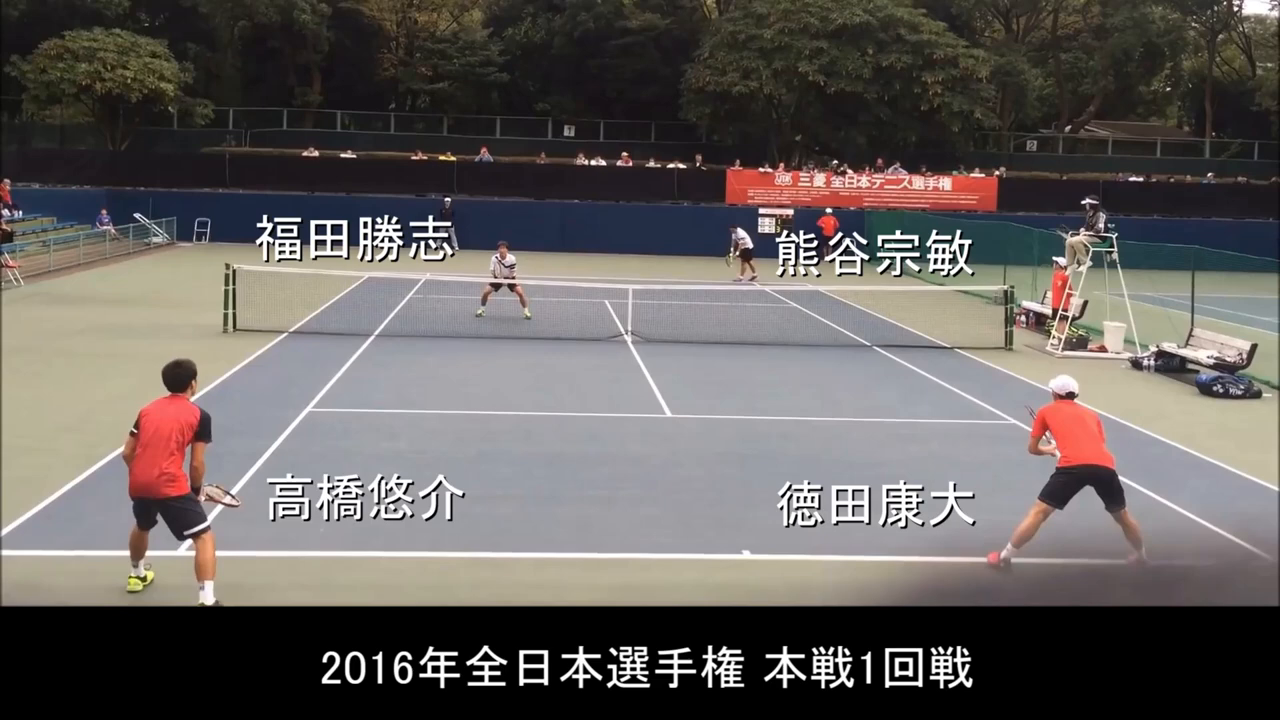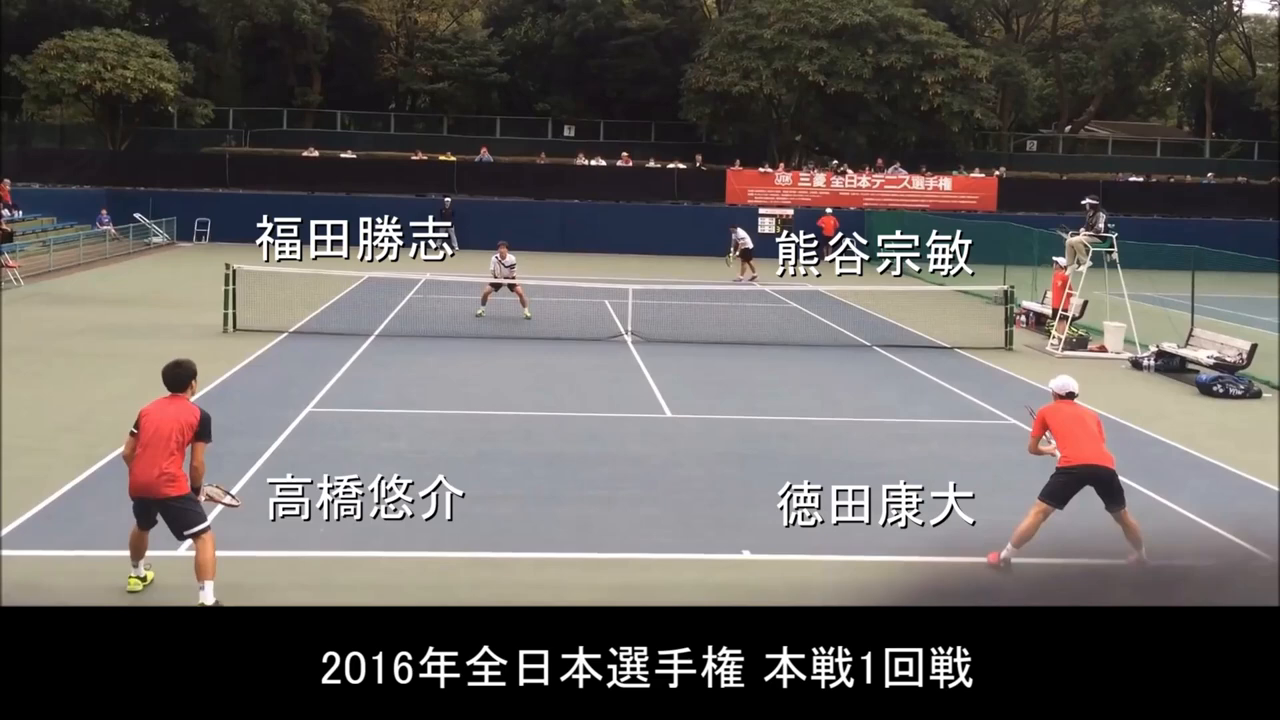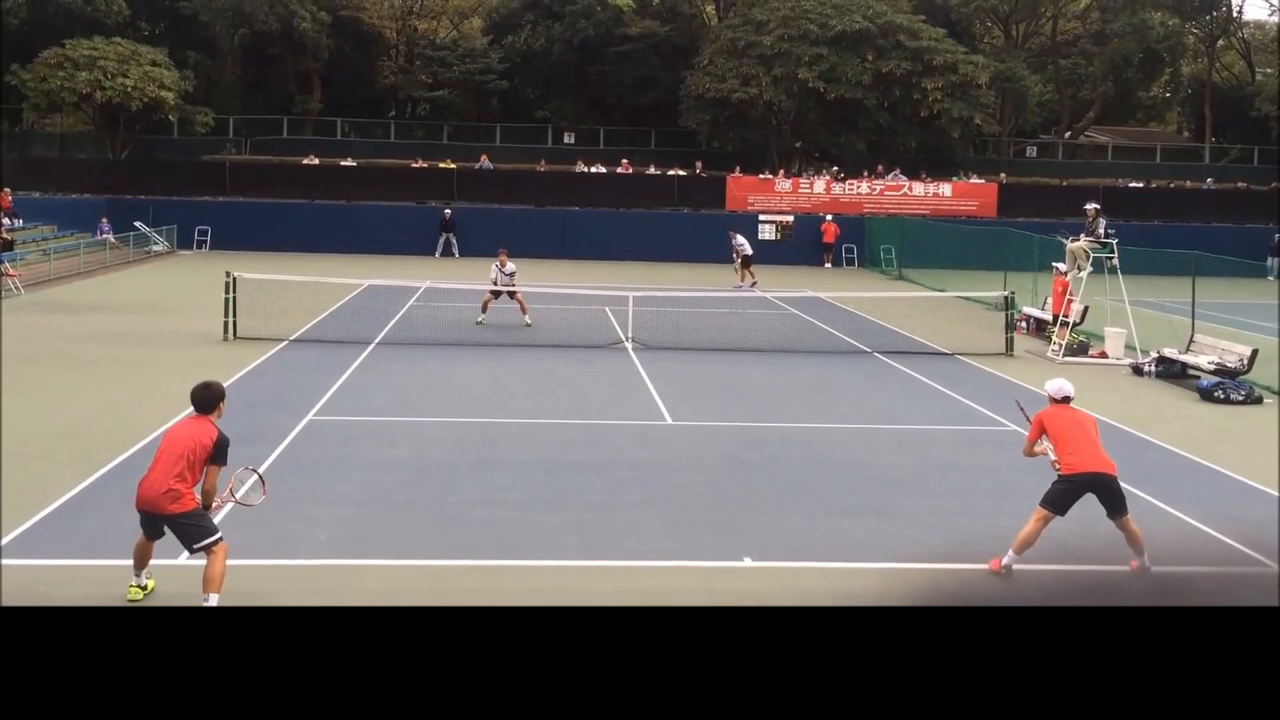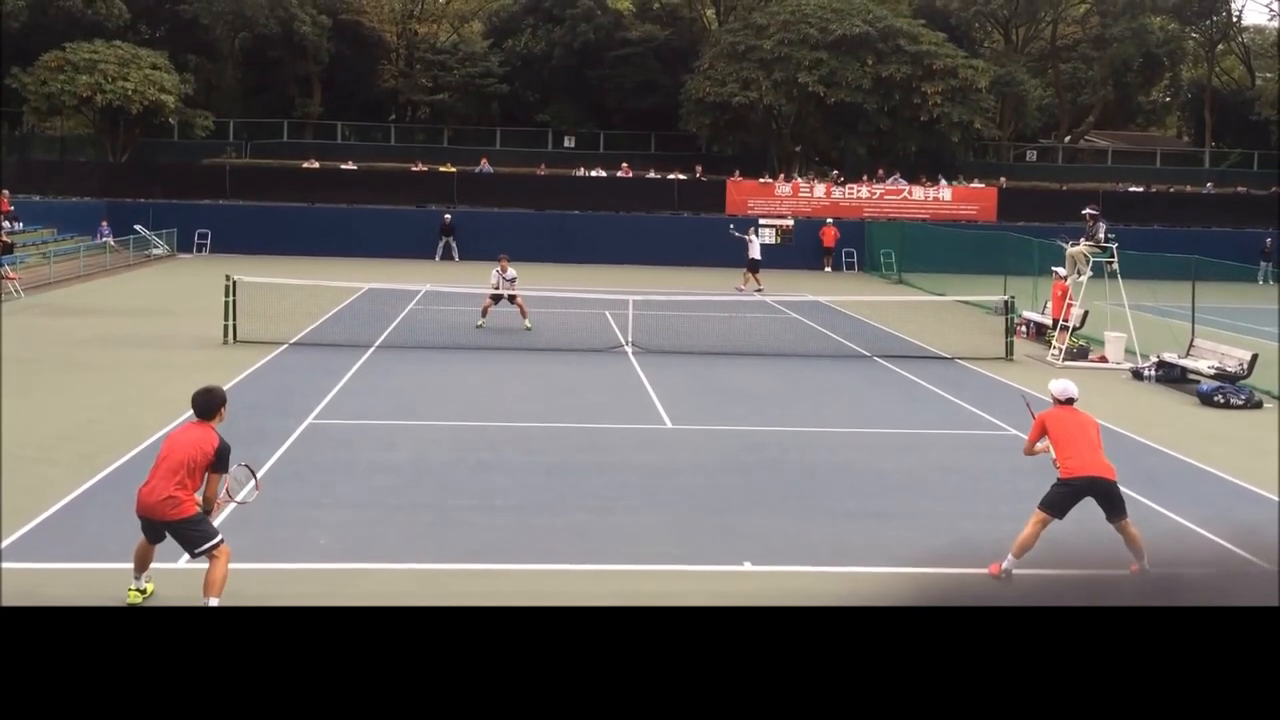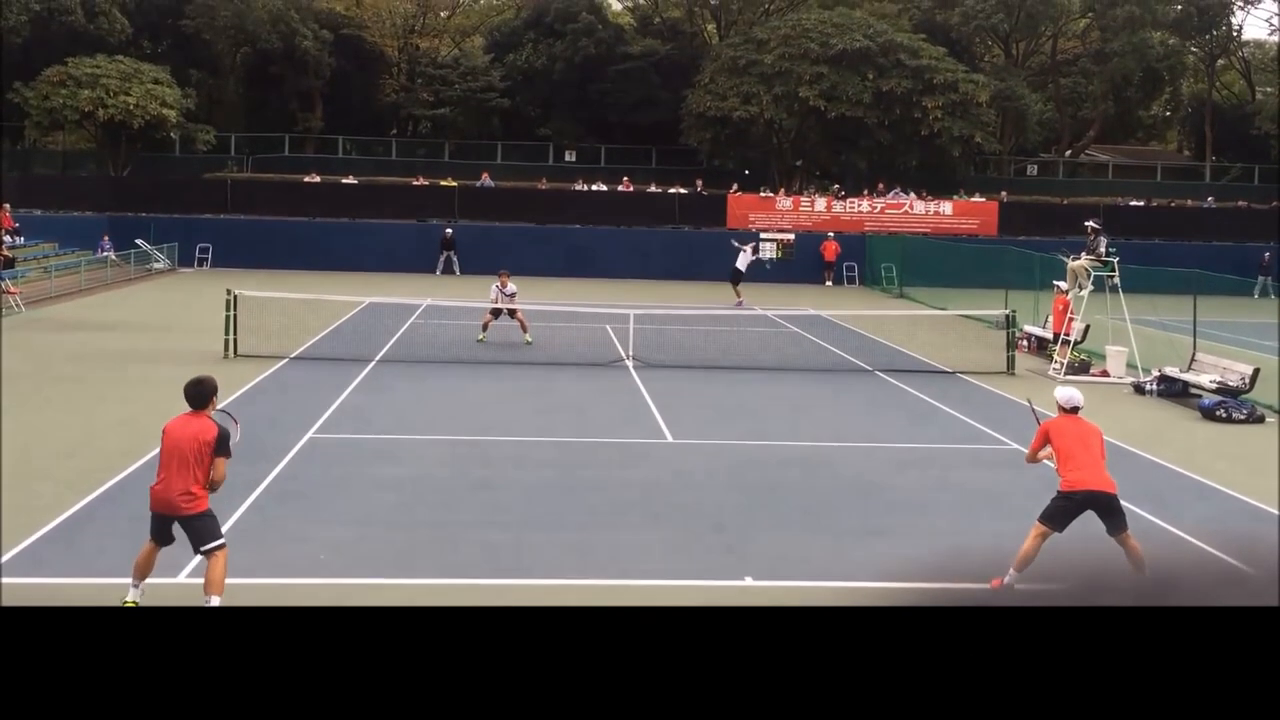
dt=1s
person 1, frame 1
left shoulder: (147, 410)
right shoulder: (199, 416)
left elbow: (127, 453)
right elbow: (197, 463)
right wrist: (196, 490)
left hip: (138, 484)
right hip: (170, 486)
left knee: (141, 527)
right knee: (204, 538)
left ankle: (137, 575)
right ankle: (207, 599)
person 1, frame 2
left shoulder: (147, 410)
right shoulder: (199, 416)
left elbow: (127, 453)
right elbow: (197, 463)
right wrist: (196, 490)
left hip: (138, 483)
right hip: (170, 486)
left knee: (142, 527)
right knee: (204, 538)
left ankle: (137, 575)
right ankle: (206, 600)
person 1, frame 3
left shoulder: (178, 425)
right shoulder: (218, 438)
right elbow: (208, 487)
left wrist: (194, 499)
right wrist: (207, 507)
left hip: (145, 494)
right hip: (174, 501)
left knee: (148, 536)
right knee: (218, 550)
left ankle: (138, 584)
right ankle: (209, 603)
person 1, frame 4
left shoulder: (177, 432)
right shoulder: (220, 445)
right elbow: (210, 494)
left wrist: (195, 501)
right wrist: (207, 511)
left hip: (145, 502)
right hip: (175, 508)
left knee: (150, 539)
right knee: (220, 554)
left ankle: (137, 588)
right ankle: (210, 603)
person 1, frame 5
left shoulder: (170, 425)
right shoulder: (219, 432)
right elbow: (218, 478)
right wrist: (209, 488)
left hip: (160, 498)
right hip: (191, 503)
left knee: (153, 544)
right knee: (218, 555)
left ankle: (132, 598)
right ankle: (212, 605)
person 2, frame 1
left shoulder: (1046, 411)
right shoulder: (1091, 414)
left elbow: (1032, 448)
left wrist: (1050, 449)
left hip: (1072, 466)
right hip: (1105, 466)
left knee: (1038, 512)
right knee: (1122, 515)
left ankle: (1004, 557)
right ankle: (1140, 555)
person 2, frame 2
left shoulder: (1046, 411)
right shoulder: (1091, 414)
left elbow: (1032, 448)
left wrist: (1050, 449)
left hip: (1072, 466)
right hip: (1105, 466)
left knee: (1038, 512)
right knee: (1122, 515)
left ankle: (1004, 556)
right ankle: (1141, 555)
person 2, frame 3
left shoulder: (1044, 415)
right shoulder: (1088, 418)
left elbow: (1027, 451)
left wrist: (1042, 450)
left hip: (1075, 473)
right hip: (1106, 472)
left knee: (1039, 518)
right knee: (1124, 522)
left ankle: (1006, 563)
right ankle: (1143, 563)
person 2, frame 4
left shoulder: (1046, 416)
right shoulder: (1090, 420)
left elbow: (1027, 450)
left wrist: (1044, 448)
left hip: (1074, 477)
right hip: (1105, 476)
left knee: (1037, 521)
right knee: (1124, 525)
left ankle: (1005, 568)
right ankle: (1143, 566)
person 2, frame 5
left shoulder: (1049, 425)
right shoulder: (1095, 430)
left elbow: (1030, 458)
left wrist: (1047, 454)
left hip: (1074, 490)
right hip: (1106, 489)
left knee: (1038, 534)
right knee: (1125, 539)
left ankle: (1008, 582)
